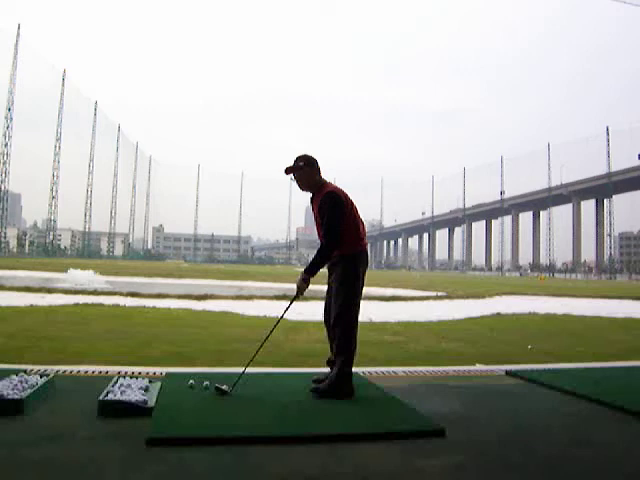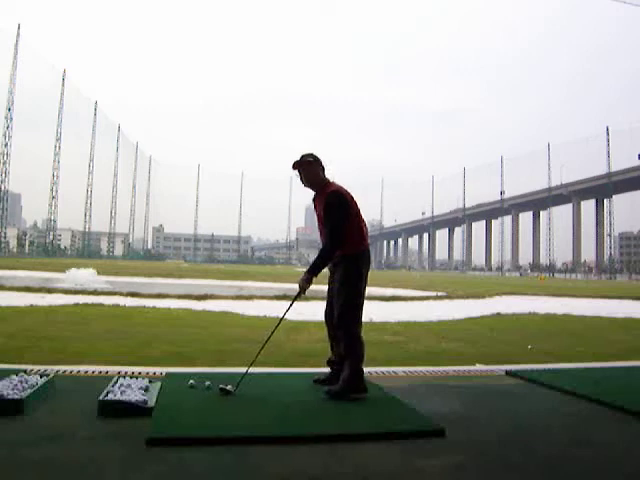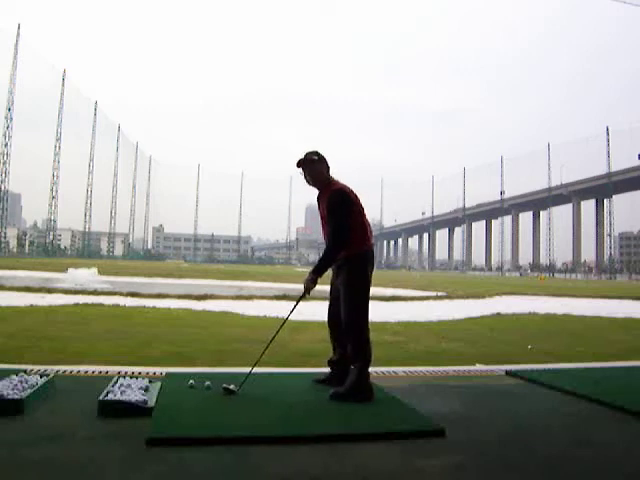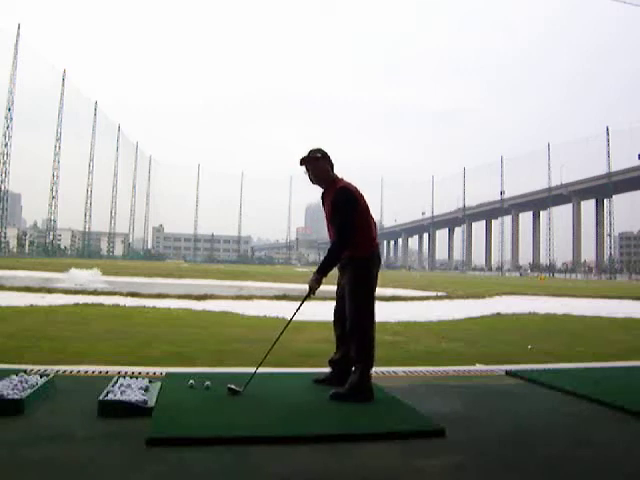
dt=0.2s
person 1, frame 1
left shoulder: (330, 197)
right shoulder: (319, 197)
left elbow: (330, 241)
left wrist: (308, 273)
right wrist: (312, 271)
left hip: (350, 259)
right hip: (340, 260)
left knee: (342, 318)
right knee: (332, 316)
left ankle: (342, 380)
right ankle: (337, 372)
person 1, frame 2
left shoulder: (334, 196)
right shoulder: (321, 197)
left elbow: (333, 240)
left wrist: (311, 272)
right wrist: (315, 270)
left hip: (352, 260)
right hip: (341, 261)
left knee: (346, 318)
right knee: (333, 317)
left ankle: (354, 379)
right ankle: (339, 370)
person 1, frame 3
left shoulder: (339, 195)
right shoulder: (325, 196)
left elbow: (337, 240)
left wrist: (316, 273)
right wrist: (322, 270)
left hip: (356, 260)
right hip: (344, 261)
left knee: (353, 320)
right knee: (336, 318)
left ankle: (360, 382)
right ankle: (340, 370)
person 1, frame 4
left shoulder: (343, 193)
right shoulder: (330, 194)
left elbow: (341, 239)
left wrist: (320, 273)
right wrist: (324, 271)
left hip: (361, 260)
right hip: (351, 261)
left knee: (359, 320)
right knee: (342, 317)
left ankle: (360, 382)
right ankle: (341, 370)
